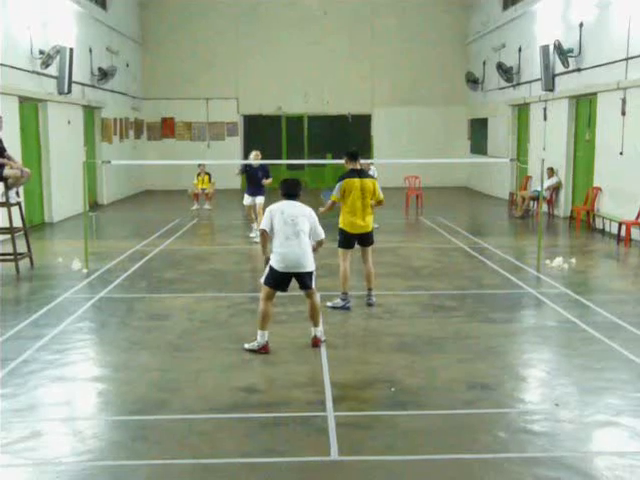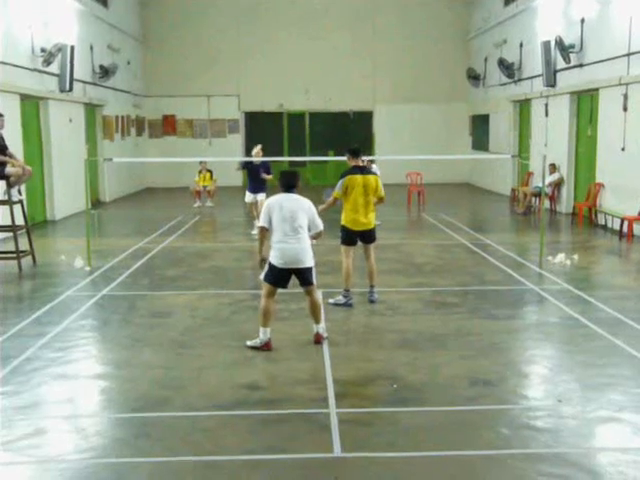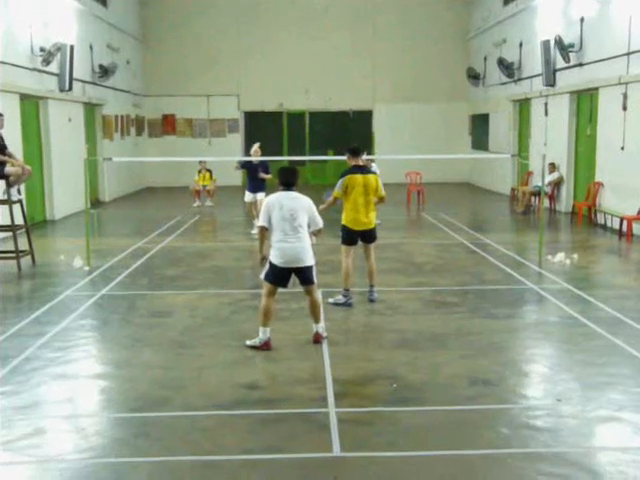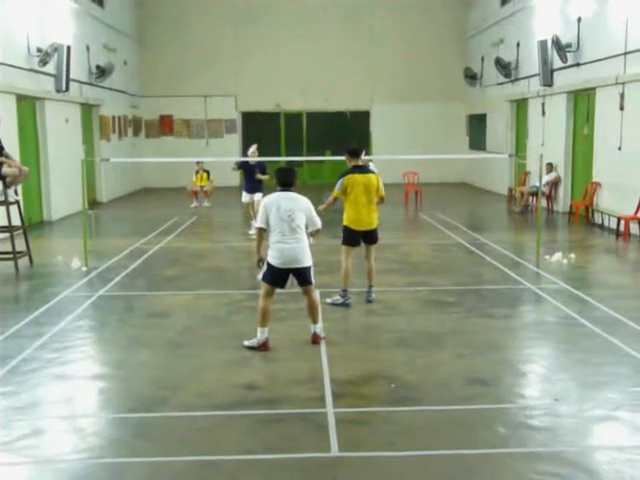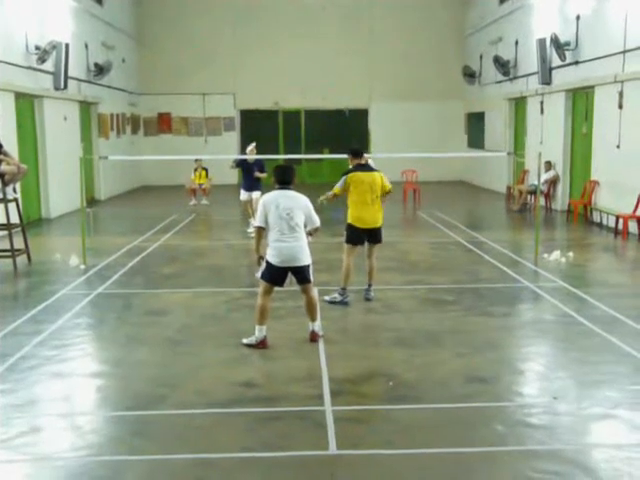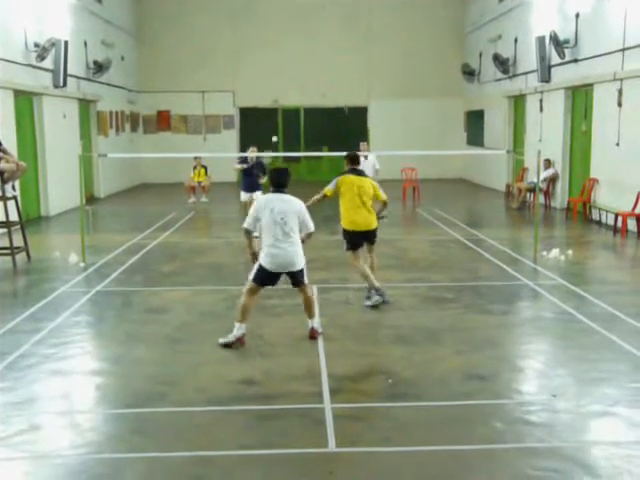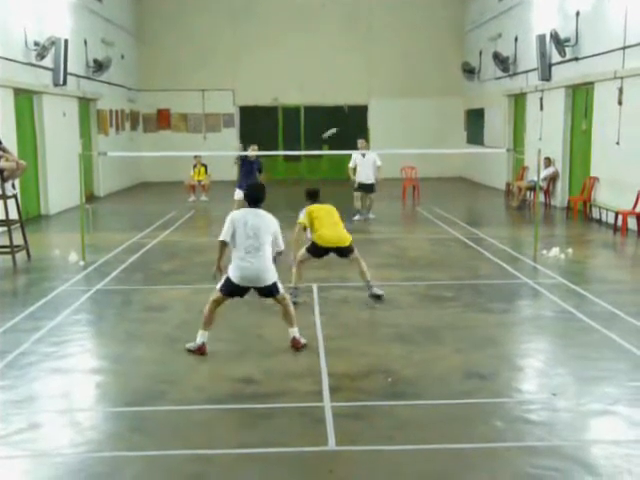
dt=0.5s
person 1, frame 1
left shoulder: (273, 208)
right shoulder: (307, 210)
left elbow: (264, 232)
right elbow: (320, 240)
left wrist: (265, 253)
right wrist: (312, 249)
left hip: (280, 260)
right hip: (304, 260)
left knee: (266, 297)
right knee: (312, 295)
left ankle: (261, 342)
right ankle: (317, 335)
person 1, frame 2
left shoulder: (271, 202)
right shoulder: (306, 203)
left elbow: (263, 229)
right elbow: (319, 231)
left wrist: (260, 252)
left hip: (279, 256)
right hip: (303, 255)
left knee: (267, 295)
right knee: (311, 292)
left ankle: (264, 339)
right ankle: (319, 332)
person 1, frame 3
left shoulder: (271, 200)
right shoulder: (306, 200)
left elbow: (263, 228)
right elbow: (318, 228)
left wrist: (261, 251)
left hip: (280, 254)
right hip: (303, 254)
left knee: (268, 294)
right knee: (312, 291)
left ankle: (264, 338)
right ankle: (319, 331)
person 1, frame 4
left shoulder: (268, 200)
right shoulder: (303, 201)
left elbow: (261, 229)
right elbow: (317, 228)
left wrist: (258, 252)
left hip: (277, 256)
right hip: (301, 255)
left knee: (265, 295)
right knee: (310, 292)
left ankle: (262, 339)
right ankle: (317, 332)
person 1, frame 5
left shoulder: (267, 199)
right shoulder: (302, 199)
left elbow: (260, 228)
right elbow: (315, 227)
left wrist: (257, 251)
left hip: (276, 254)
right hip: (300, 253)
left knee: (264, 293)
right knee: (308, 290)
left ankle: (260, 336)
right ankle: (315, 330)
person 1, frame 6
left shoulder: (261, 202)
right shoulder: (297, 203)
left elbow: (248, 229)
right elbow: (309, 232)
left wrist: (251, 248)
left hip: (270, 257)
right hip: (294, 257)
left knee: (249, 292)
right knee: (305, 290)
left ankle: (238, 335)
right ankle: (314, 327)
person 1, frame 7
left shoulder: (235, 216)
right shoulder: (271, 220)
left elbow: (223, 242)
right elbow: (279, 250)
left wrist: (218, 263)
left hip: (239, 272)
right hip: (264, 272)
left knee: (214, 301)
right knee: (283, 300)
left ankle: (200, 342)
right ankle: (296, 338)
person 2, frame 1
left shoulder: (344, 179)
right shoulder: (371, 179)
left elbow: (333, 202)
right elbow: (380, 201)
left wrist: (323, 210)
left hip: (348, 226)
right hip: (366, 226)
left knee: (344, 261)
right knee: (367, 259)
left ankle: (344, 299)
right ankle: (370, 296)
person 2, frame 2
left shoulder: (347, 176)
right shoulder: (373, 176)
left elbow: (335, 198)
right elbow: (381, 199)
left wrist: (323, 207)
left hip: (350, 223)
right hip: (368, 222)
left knee: (347, 258)
right knee: (370, 256)
left ankle: (346, 296)
right ankle: (372, 292)
person 2, frame 3
left shoulder: (347, 175)
right shoulder: (373, 175)
left elbow: (335, 198)
right elbow: (382, 198)
left wrist: (323, 207)
left hip: (350, 222)
right hip: (369, 222)
left knee: (347, 257)
right knee: (370, 256)
left ankle: (346, 295)
right ankle: (372, 292)
person 2, frame 4
left shoulder: (347, 176)
right shoulder: (374, 175)
left elbow: (334, 198)
right elbow: (382, 199)
left wrist: (322, 207)
left hip: (352, 223)
right hip: (371, 222)
left knee: (346, 258)
right knee: (370, 257)
left ankle: (344, 296)
right ankle: (370, 292)
person 2, frame 5
left shoulder: (350, 175)
right shoulder: (377, 174)
left elbow: (334, 194)
right elbow: (388, 190)
left wrist: (323, 198)
left hip: (357, 221)
right hip: (375, 221)
left knee: (347, 256)
right knee: (371, 256)
left ankle: (342, 293)
right ankle: (369, 290)
person 2, frame 6
left shoulder: (342, 179)
right shoulder: (370, 181)
left elbow: (323, 195)
right elbow: (384, 202)
left wrist: (307, 204)
right wrist: (376, 215)
left hip: (351, 225)
right hip: (370, 223)
left knee: (356, 261)
right knee: (371, 253)
left ankle: (379, 293)
right ankle: (372, 289)
person 2, frame 7
left shoulder: (307, 210)
right shoulder: (332, 208)
left elbow: (299, 229)
left wrist: (295, 249)
left hip: (322, 241)
right hip: (343, 240)
left knee: (299, 260)
right knee: (358, 259)
left ankle: (293, 294)
right ankle: (371, 288)
